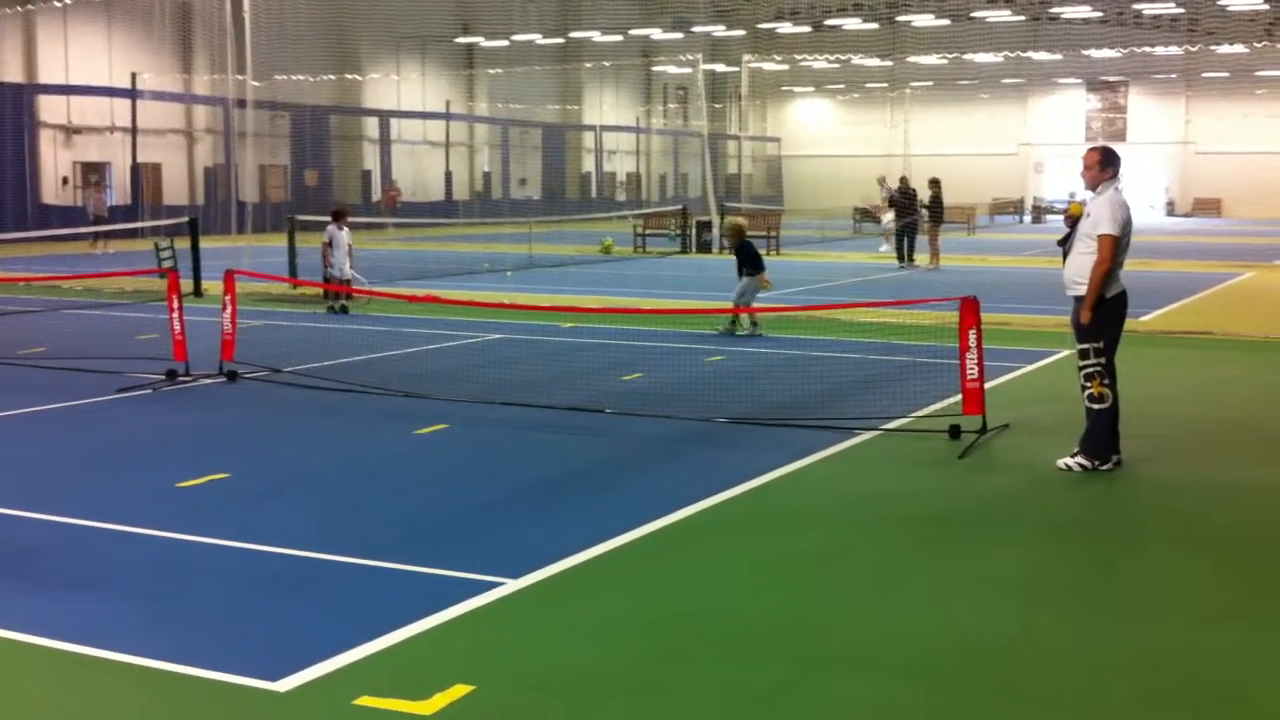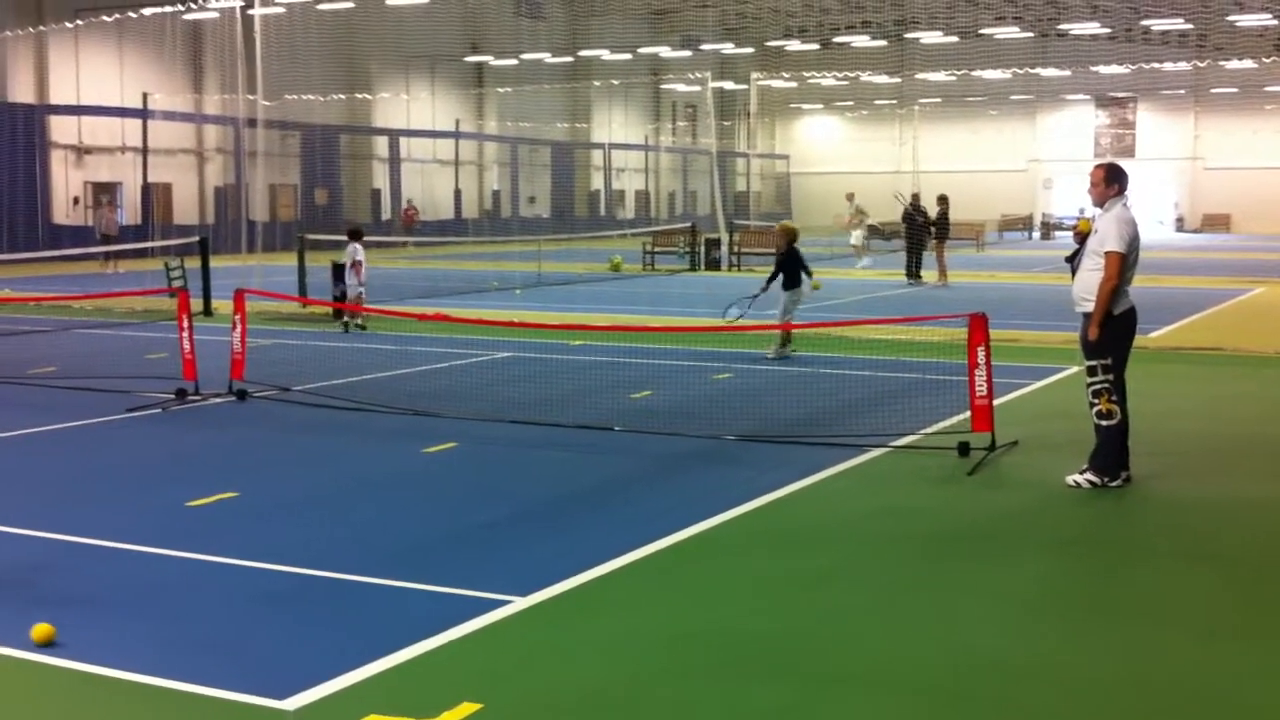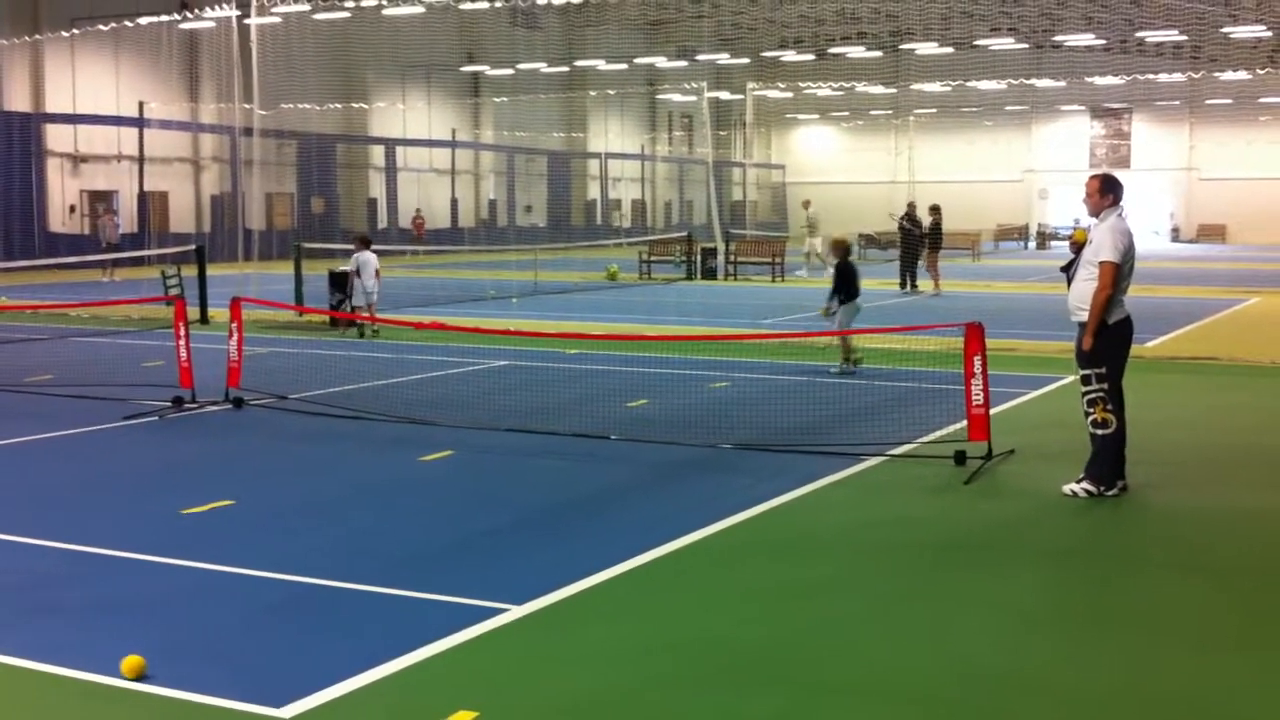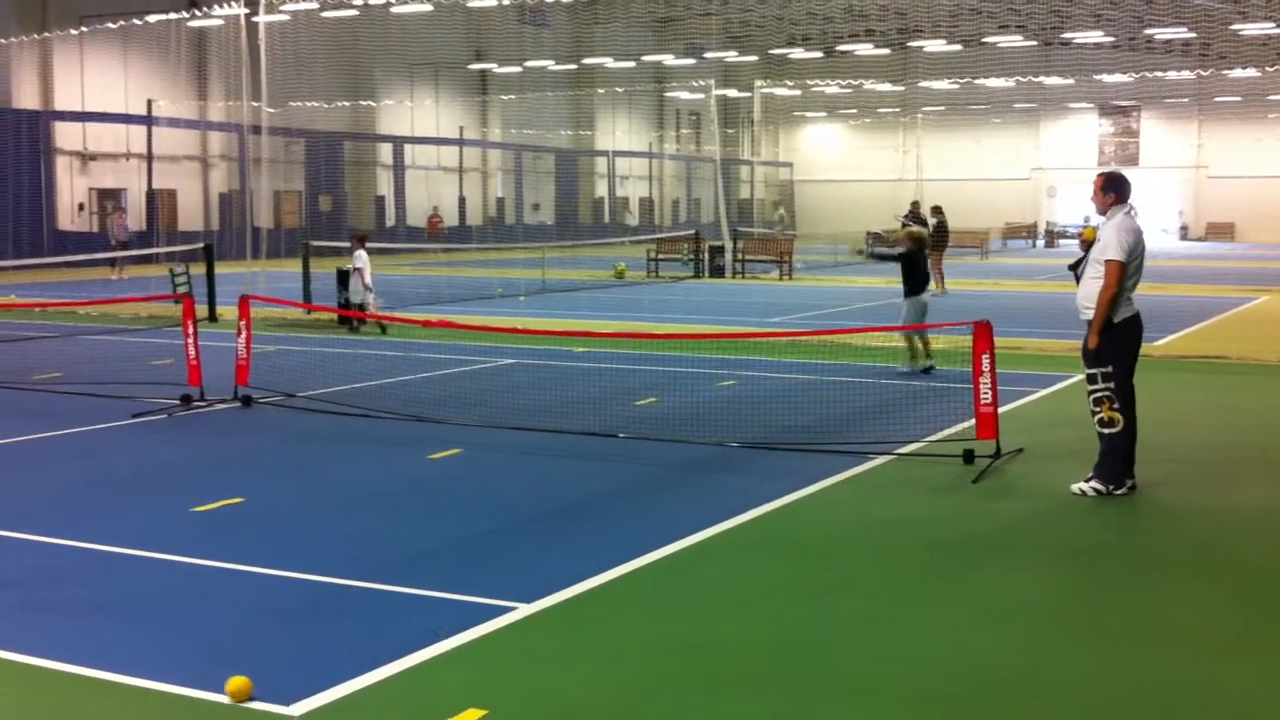
dt=0.5s
person 1, frame 1
left shoulder: (1109, 204)
right shoulder: (1101, 201)
left elbow: (1104, 261)
left wrist: (1087, 307)
right wrist: (1076, 226)
left hip: (1099, 302)
right hip: (1094, 300)
left knee: (1095, 377)
right knee: (1097, 377)
left ankle: (1097, 453)
right ankle: (1104, 448)
person 1, frame 2
left shoulder: (1116, 220)
right shoulder: (1109, 217)
left elbow: (1111, 278)
left wrist: (1095, 324)
right wrist: (1085, 242)
left hip: (1107, 319)
right hip: (1105, 317)
left knee: (1104, 394)
right knee: (1108, 393)
left ankle: (1106, 470)
right ankle: (1114, 465)
person 1, frame 3
left shoulder: (1111, 230)
right shoulder: (1106, 227)
left elbow: (1105, 288)
left wrist: (1089, 333)
right wrist: (1080, 252)
left hip: (1103, 328)
right hip: (1105, 327)
left knee: (1099, 404)
right knee: (1106, 403)
left ankle: (1103, 478)
right ankle: (1110, 473)
person 1, frame 4
left shoulder: (1117, 227)
right shoulder: (1122, 224)
left elbow: (1111, 287)
left wrist: (1095, 332)
right wrist: (1090, 250)
left hip: (1110, 327)
right hip: (1120, 324)
left knee: (1107, 403)
right knee: (1118, 402)
left ankle: (1111, 478)
right ankle: (1120, 473)
